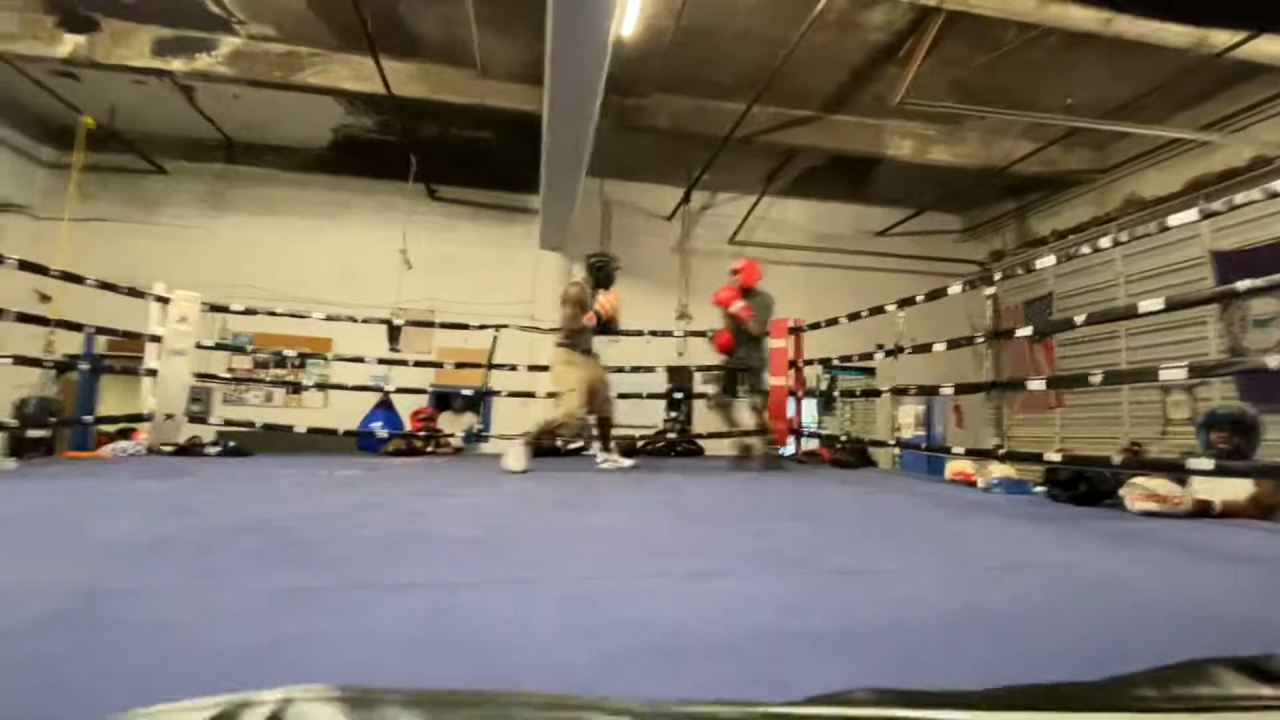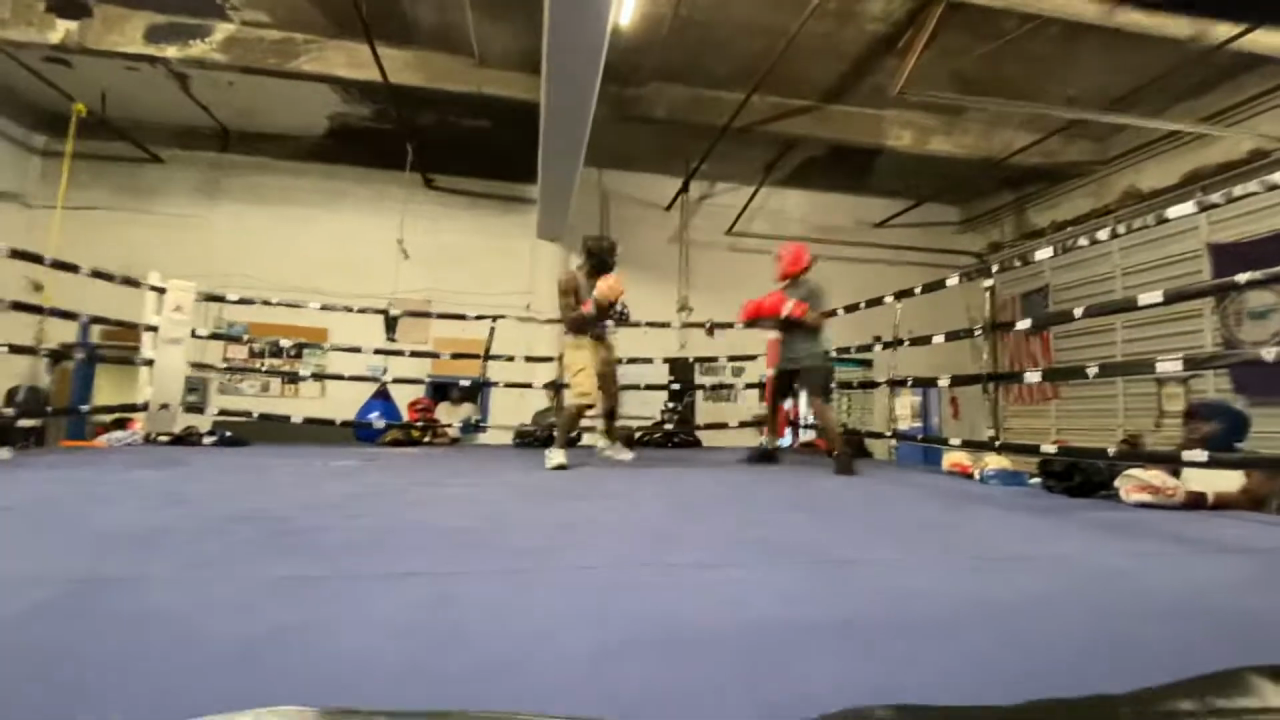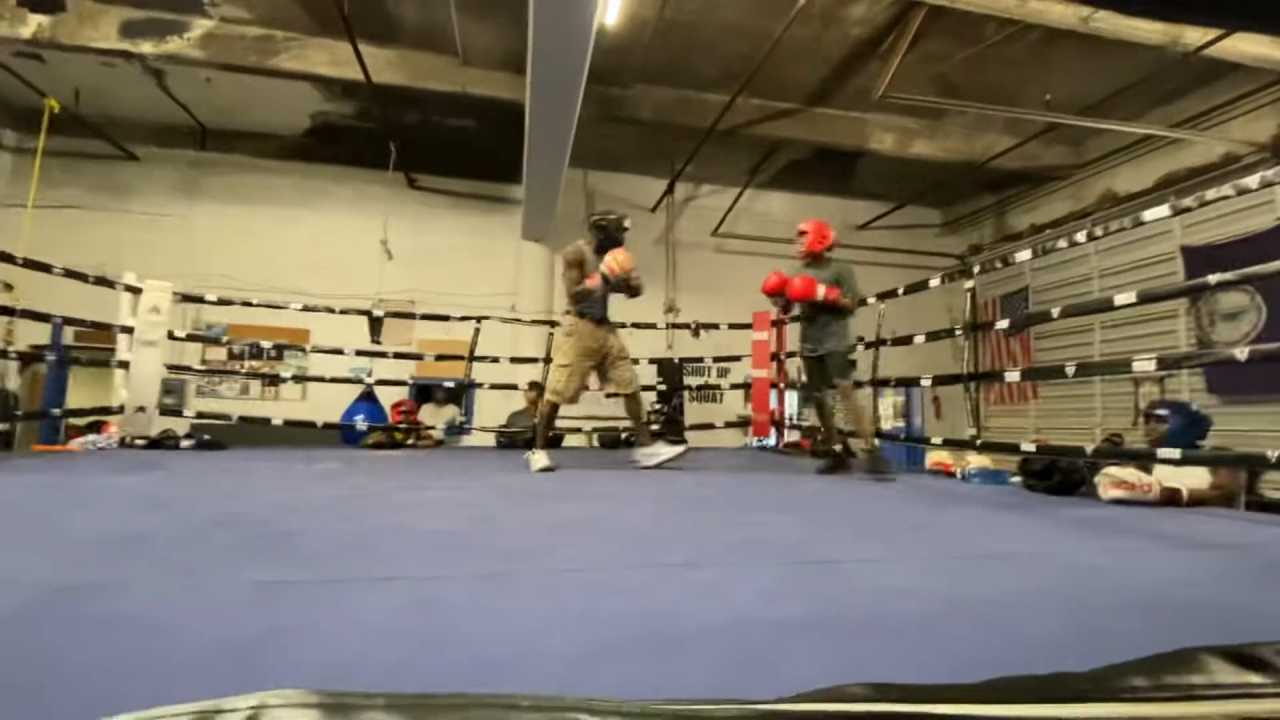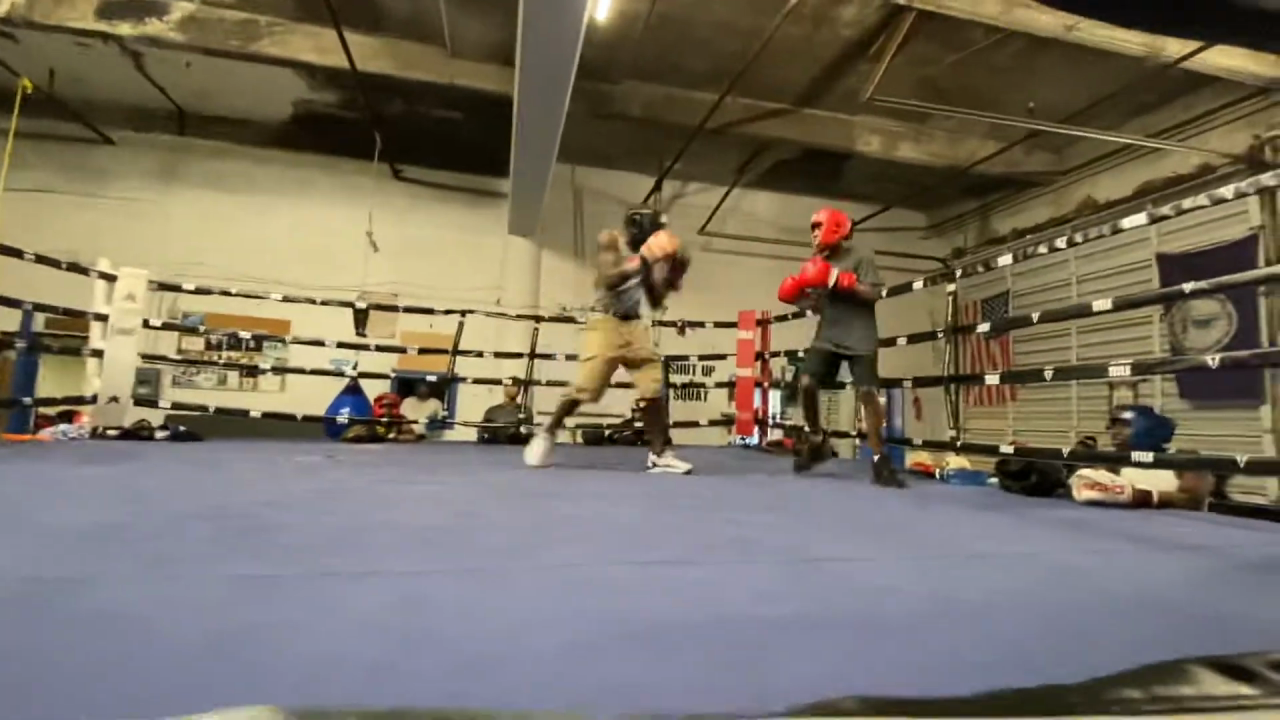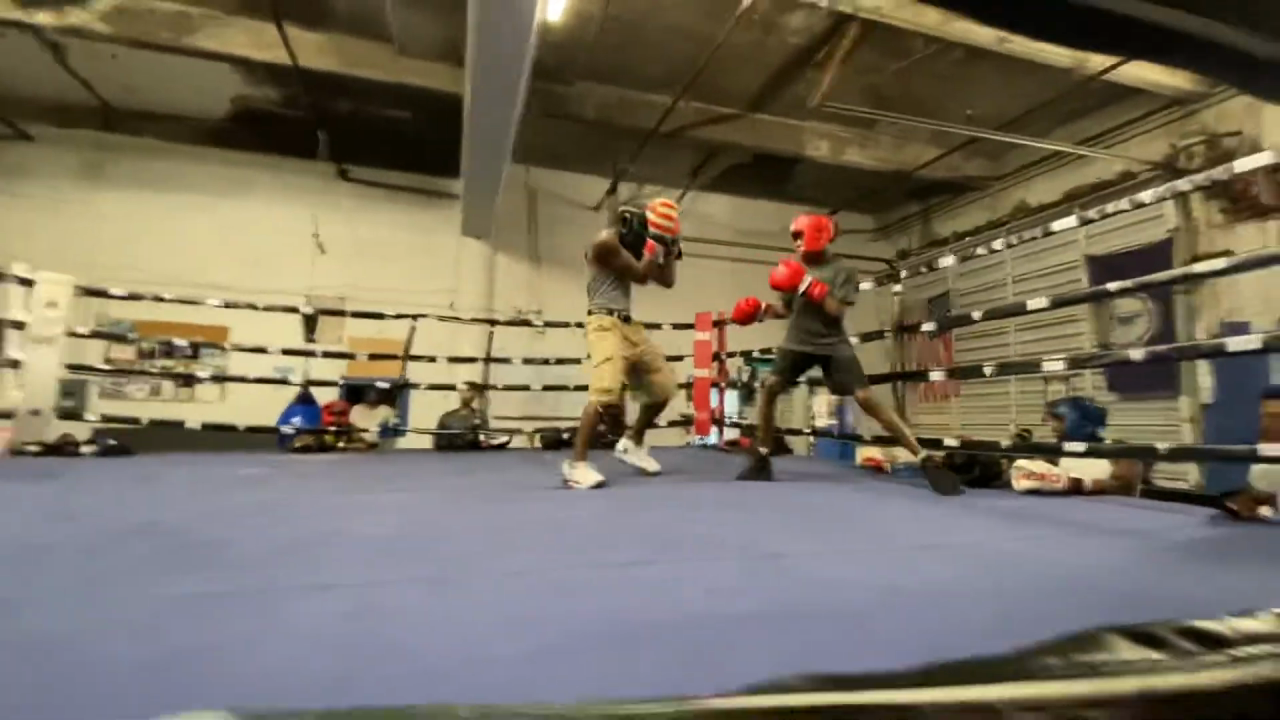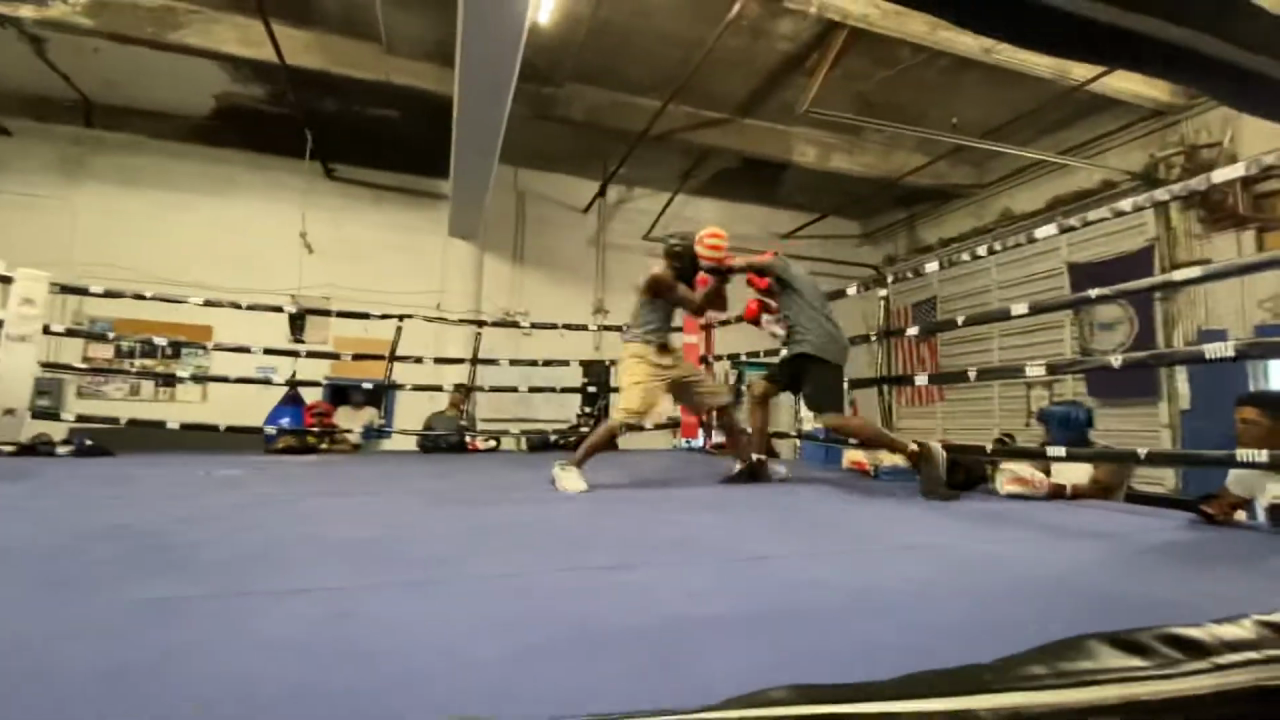
dt=0.3s
person 1, frame 1
left shoulder: (597, 295)
right shoulder: (573, 292)
right elbow: (569, 330)
left wrist: (609, 324)
right wrist: (595, 317)
left hip: (587, 356)
right hip: (568, 357)
left knee: (604, 408)
right knee: (570, 414)
left ankle: (606, 453)
right ankle: (522, 446)
person 1, frame 2
left shoulder: (604, 279)
right shoulder: (570, 279)
right elbow: (569, 321)
left wrist: (614, 311)
right wrist: (593, 306)
left hip: (601, 343)
right hip: (579, 343)
left knee: (610, 399)
right knee: (583, 397)
left ankle: (610, 442)
right ankle: (557, 449)
person 1, frame 3
left shoulder: (612, 256)
right shoulder: (575, 253)
left elbow: (622, 287)
right elbow: (574, 295)
left wrist: (630, 285)
right wrist: (601, 278)
left hip: (604, 328)
right hip: (579, 326)
left knee: (629, 385)
right knee: (558, 392)
left ankle: (646, 448)
right ankle: (538, 450)
person 1, frame 4
left shoulder: (645, 253)
right shoulder: (609, 240)
left elbow: (655, 302)
right elbow: (609, 280)
left wrist: (673, 275)
right wrist: (643, 261)
left hip: (634, 325)
right hip: (606, 323)
left knee: (654, 388)
right knee: (584, 389)
left ankle: (659, 454)
right ankle: (546, 434)
person 1, frame 5
left shoulder: (632, 248)
right shoulder: (606, 241)
left elbow: (668, 281)
right elbow: (641, 276)
left wrist: (669, 245)
right wrist: (657, 239)
left hip: (630, 326)
right hip: (604, 325)
left knee: (662, 388)
right knee: (606, 393)
left ankle: (631, 443)
right ankle: (575, 463)
person 1, frame 6
left shoulder: (679, 278)
right shoulder: (660, 275)
left elbow: (719, 305)
right elbow: (696, 307)
left wrist: (718, 276)
right wrist: (710, 272)
left hip: (666, 353)
right hip: (642, 354)
left knee: (719, 397)
right knee: (627, 414)
left ankle: (746, 464)
right ankle: (568, 468)
person 2, frame 1
left shoulder: (763, 299)
right shoulder: (730, 297)
left elbow: (756, 330)
left wrist: (738, 308)
right wrist: (724, 335)
left hip: (753, 357)
right hip: (733, 357)
left knee: (755, 402)
right knee: (721, 400)
left ankle: (768, 447)
right ankle: (745, 445)
person 2, frame 2
left shoulder: (811, 288)
right shoulder: (783, 291)
left elbow: (817, 322)
left wrist: (791, 310)
right wrist: (761, 315)
left hip: (810, 356)
right hip: (788, 357)
left knee: (817, 401)
right knee: (774, 401)
left ankle: (841, 453)
right ankle: (769, 447)
person 2, frame 3
left shoulder: (839, 269)
right shoulder: (798, 272)
left elbow: (851, 306)
right elbow: (785, 308)
left wrist: (824, 293)
right wrist: (778, 294)
left hip: (835, 340)
right hip: (810, 344)
left knee: (843, 386)
right knee: (817, 396)
left ankle: (870, 449)
right ankle: (840, 452)
person 2, frame 4
left shoulder: (861, 257)
right shoulder: (818, 264)
left elbow: (872, 295)
left wrist: (837, 279)
right wrist: (799, 296)
left hip: (859, 339)
right hip: (827, 338)
left knee: (867, 393)
right knee: (807, 385)
left ankle: (880, 461)
right ankle: (816, 440)
person 2, frame 5
left shoulder: (840, 271)
right shoulder: (794, 267)
left elbow: (836, 311)
right elbow: (785, 308)
left wrist: (808, 285)
right wrist: (761, 310)
left hip: (832, 345)
right hip: (797, 343)
left knee: (866, 398)
right knee: (770, 386)
left ankle: (925, 460)
right ankle: (760, 458)
person 2, frame 6
left shoulder: (781, 264)
right shoulder: (787, 289)
left elbow: (743, 264)
left wrist: (722, 261)
right wrist: (772, 321)
left hip: (818, 350)
right hip: (805, 352)
left knee: (832, 420)
right knee: (758, 391)
left ankle: (920, 454)
right ankle: (757, 465)
